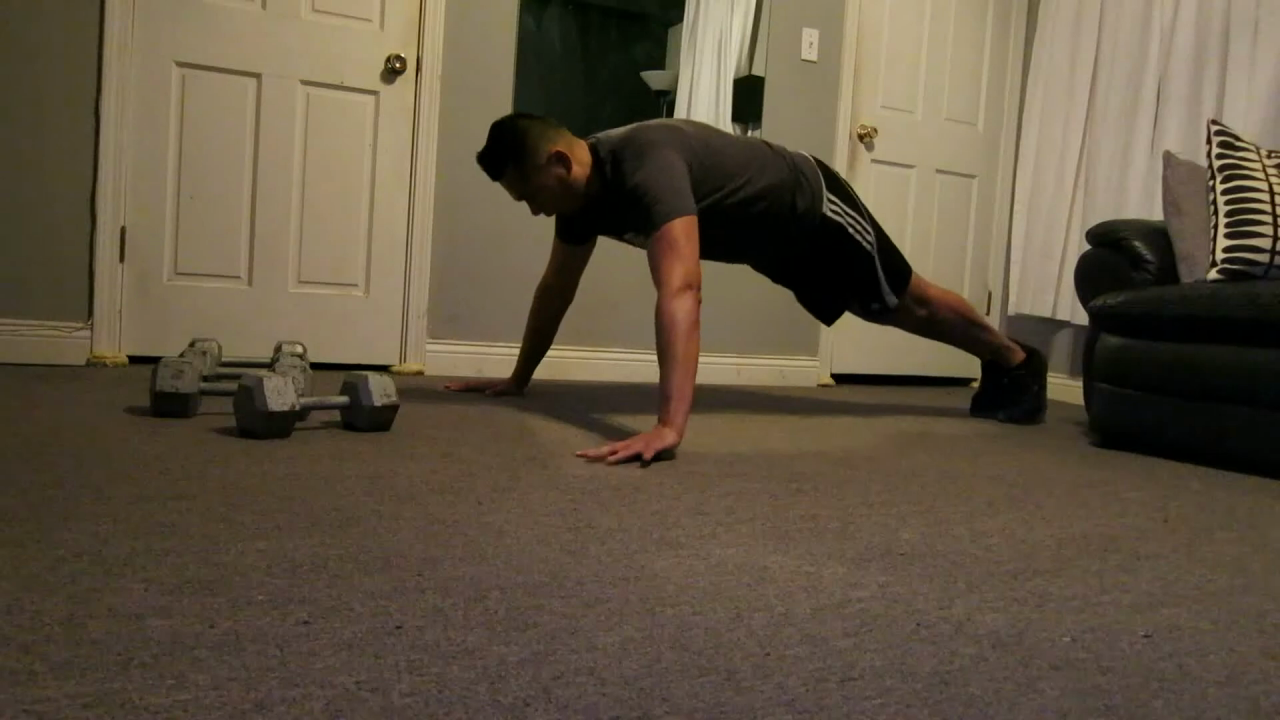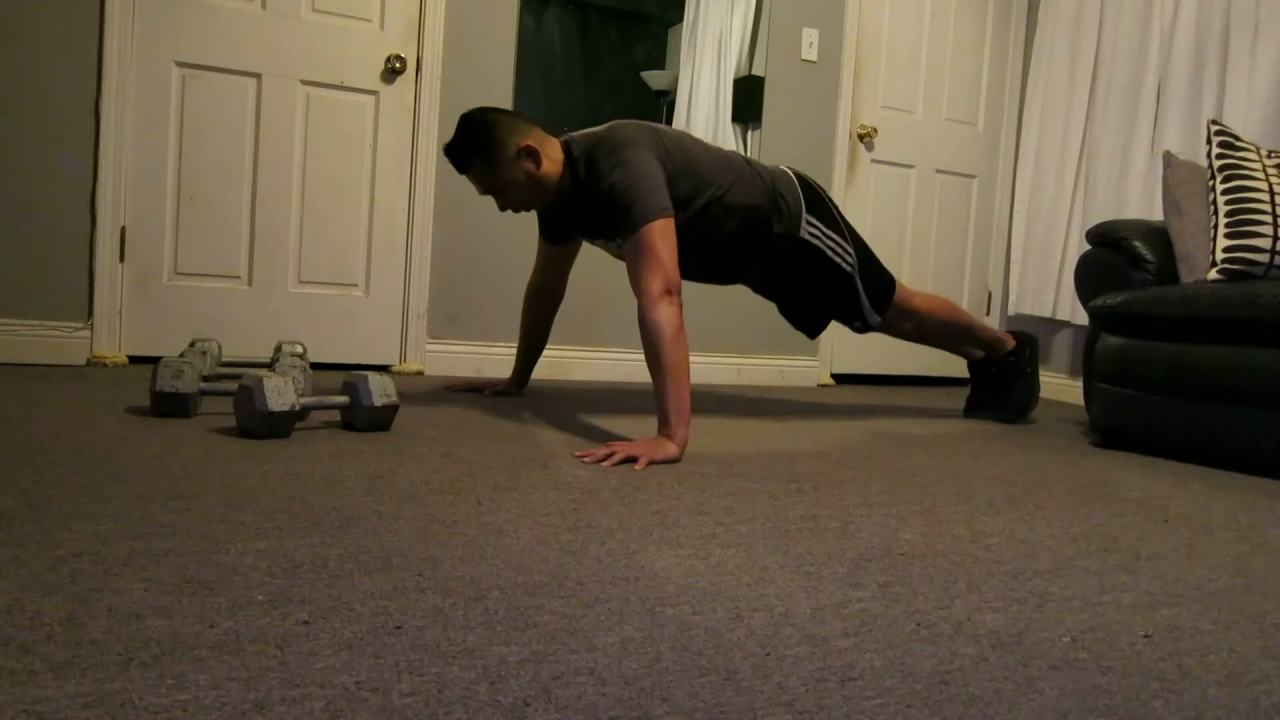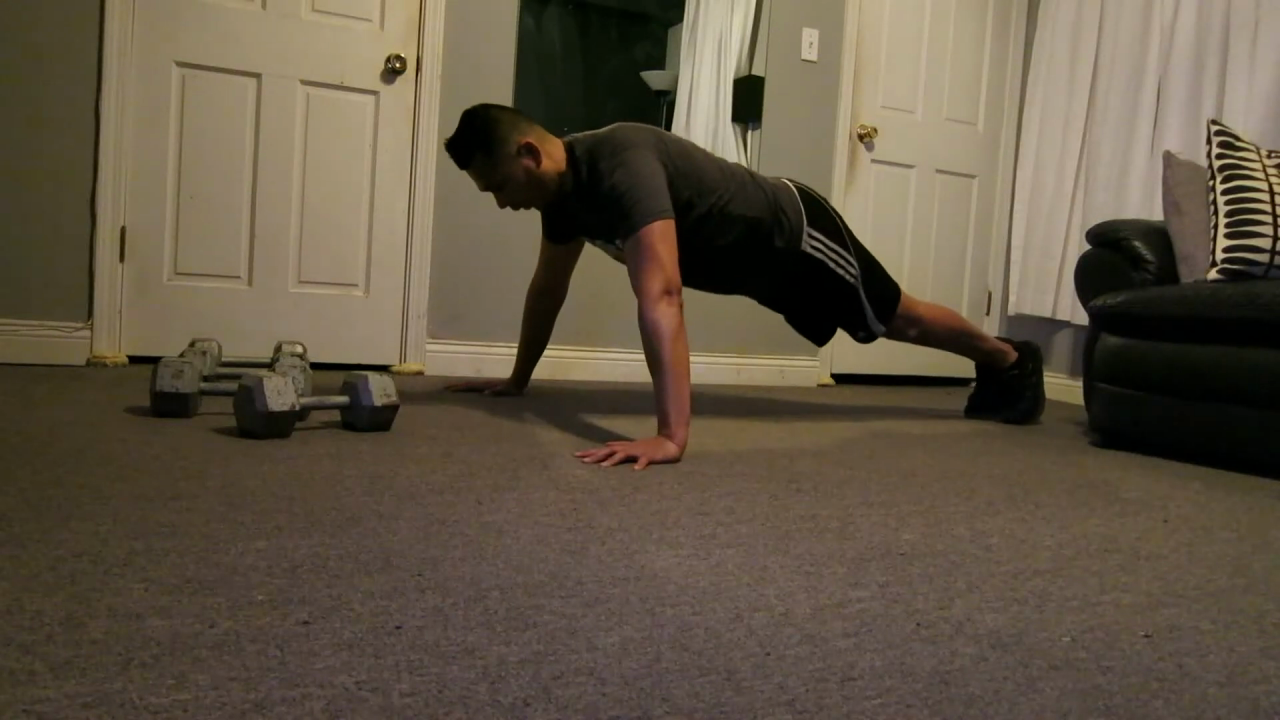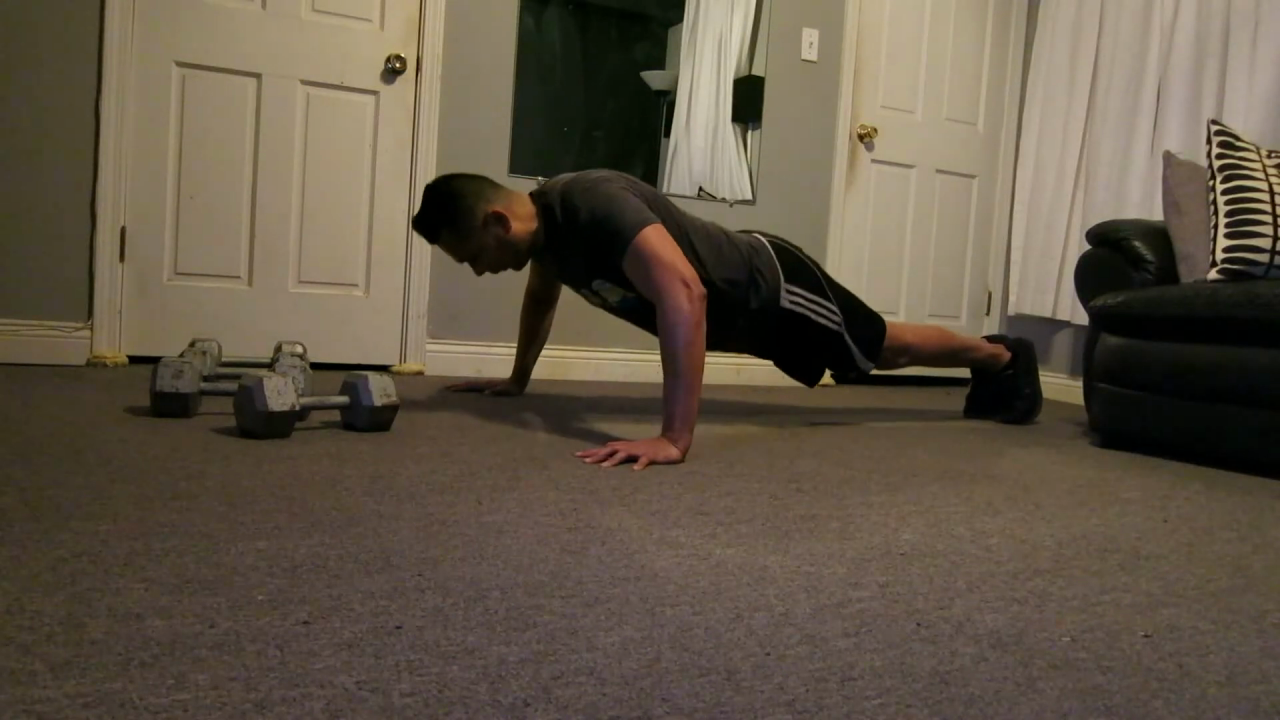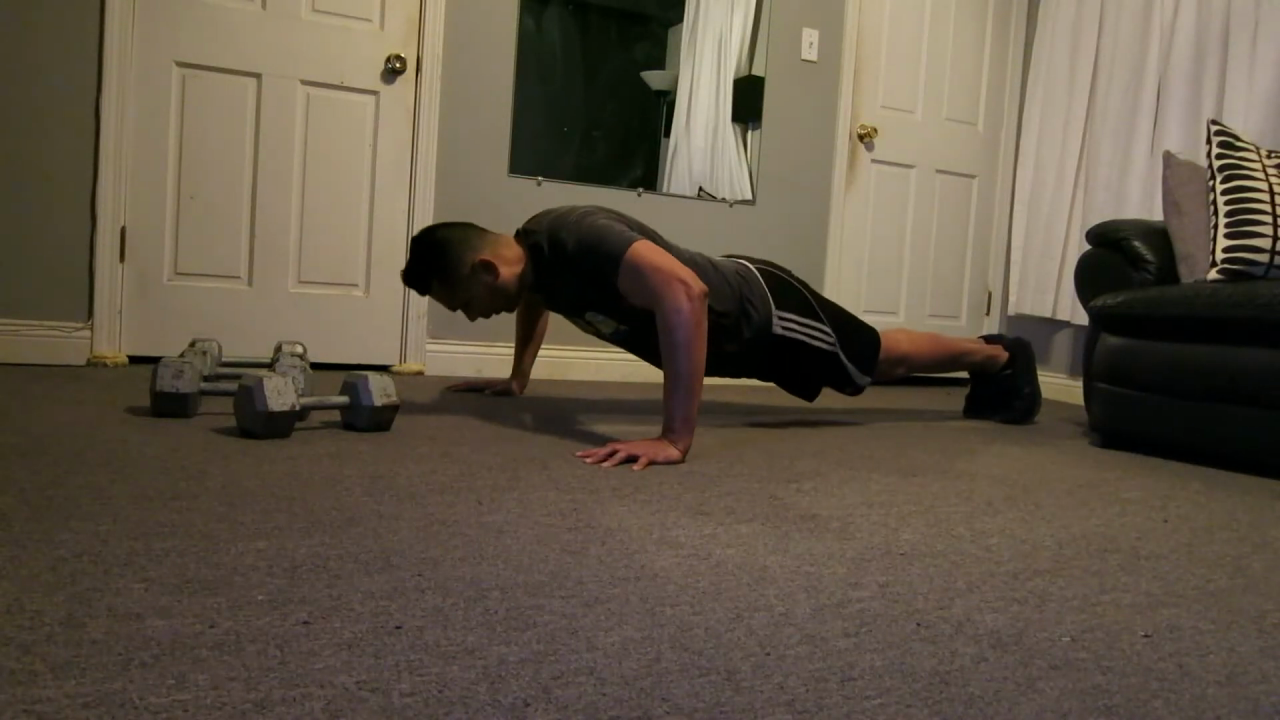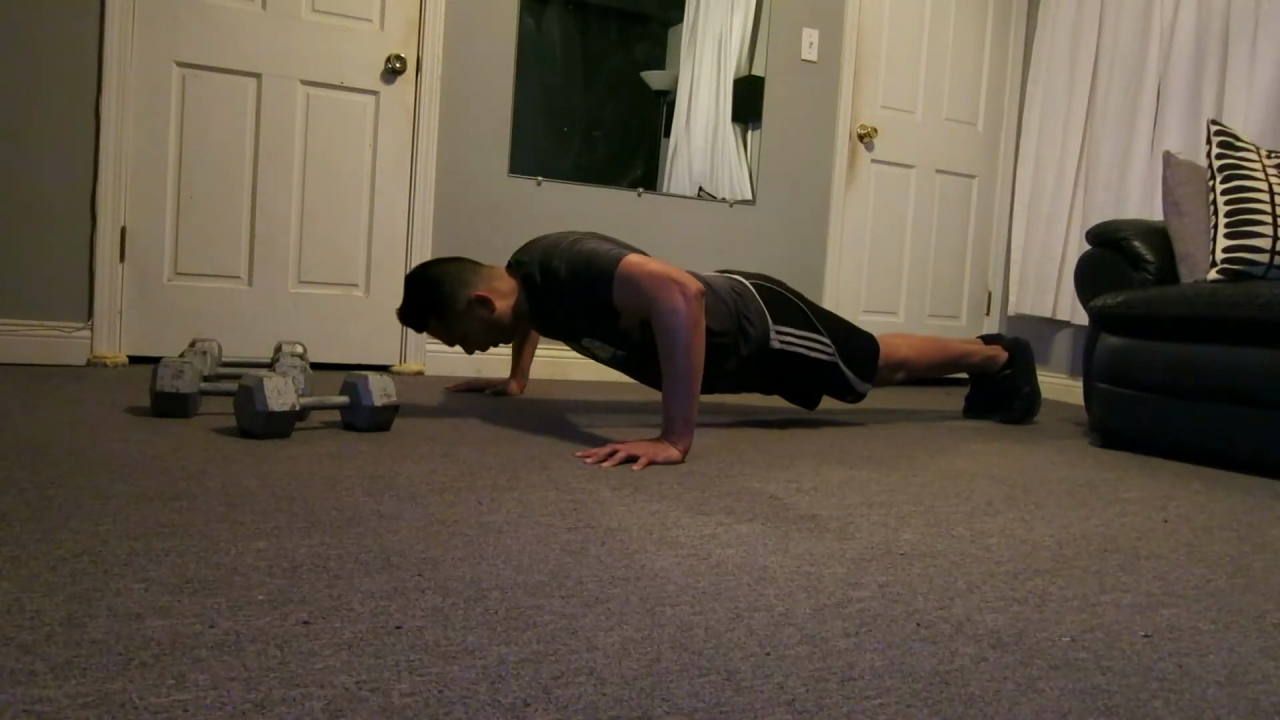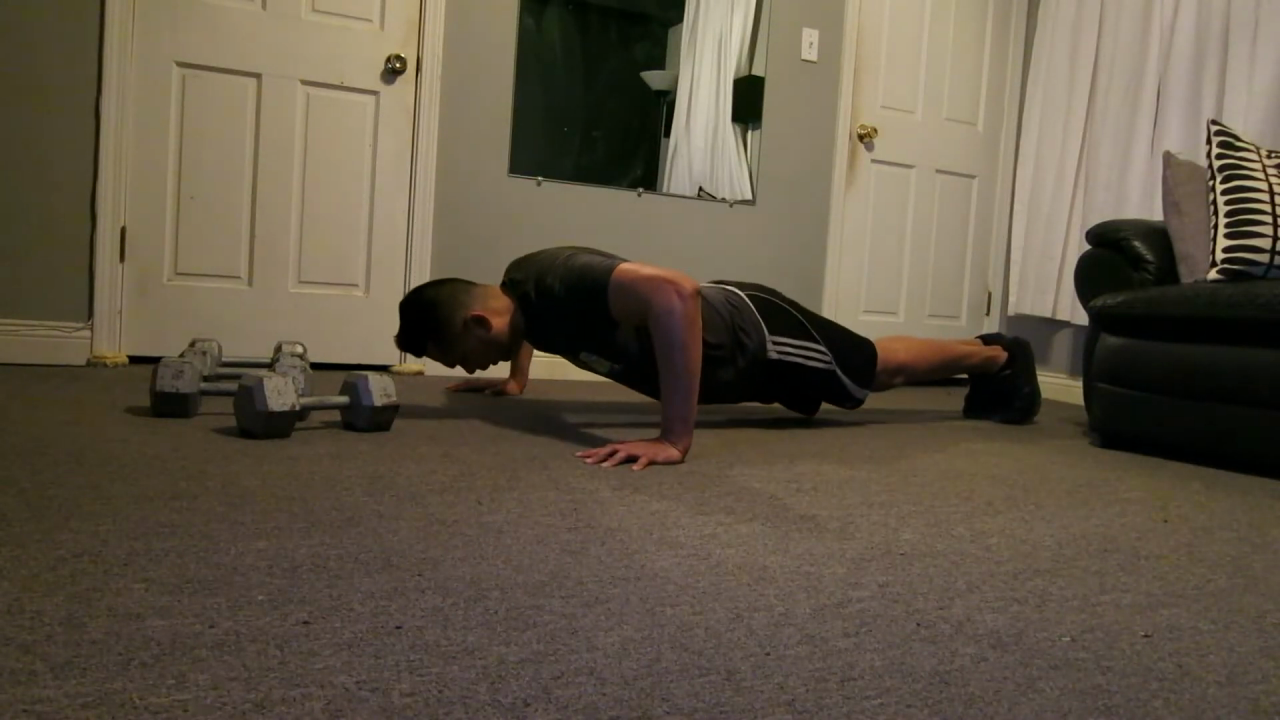
dt=0.5s
person 1, frame 1
left shoulder: (645, 165)
right shoulder: (585, 183)
left elbow: (680, 291)
right elbow: (557, 285)
left wrist: (669, 427)
right wrist: (518, 377)
left hip: (812, 206)
right hip: (773, 238)
left knee: (908, 302)
right knee: (888, 315)
left ankle: (1017, 362)
right ankle: (996, 367)
person 1, frame 2
left shoulder: (620, 165)
right shoulder: (562, 186)
left elbow: (660, 297)
right elbow: (545, 287)
left wrist: (672, 435)
right wrist: (517, 379)
left hip: (791, 222)
right hip: (756, 249)
left knee: (894, 313)
right knee: (885, 322)
left ankle: (1007, 350)
right ankle: (984, 363)
person 1, frame 3
left shoulder: (618, 165)
right shoulder: (566, 185)
left elbow: (658, 295)
right elbow: (548, 283)
left wrist: (670, 436)
right wrist: (517, 378)
left hip: (791, 233)
right hip: (757, 255)
left knee: (899, 321)
right knee: (892, 327)
left ankle: (1012, 362)
right ankle: (996, 371)
person 1, frame 4
left shoulder: (593, 206)
right shoulder: (544, 221)
left elbow: (685, 294)
right elbow: (542, 294)
left wrist: (675, 438)
right wrist: (517, 379)
left hip: (771, 287)
right hip: (743, 298)
left knee: (888, 349)
right knee: (884, 353)
left ankle: (1004, 359)
right ankle: (993, 358)
person 1, frame 5
left shoulder: (579, 243)
right shoulder: (532, 248)
left elbow: (685, 295)
left wrist: (675, 439)
right wrist: (518, 377)
left hip: (760, 310)
right hip: (735, 310)
left knee: (882, 358)
right knee: (879, 360)
left ankle: (1002, 357)
right ankle: (991, 355)
person 1, frame 6
left shoulder: (570, 269)
right shoulder: (524, 272)
left elbow: (682, 294)
left wrist: (675, 439)
right wrist: (516, 378)
left hip: (758, 325)
right hip: (732, 317)
left knee: (882, 364)
right knee: (880, 366)
left ankle: (1002, 359)
right ankle: (990, 356)
person 1, frame 7
left shoulder: (564, 286)
right shoulder: (519, 284)
left elbow: (677, 293)
left wrist: (675, 440)
right wrist: (514, 378)
left hip: (753, 334)
right hip: (728, 330)
left knee: (879, 368)
right knee: (872, 372)
left ankle: (1001, 357)
right ankle: (987, 353)
